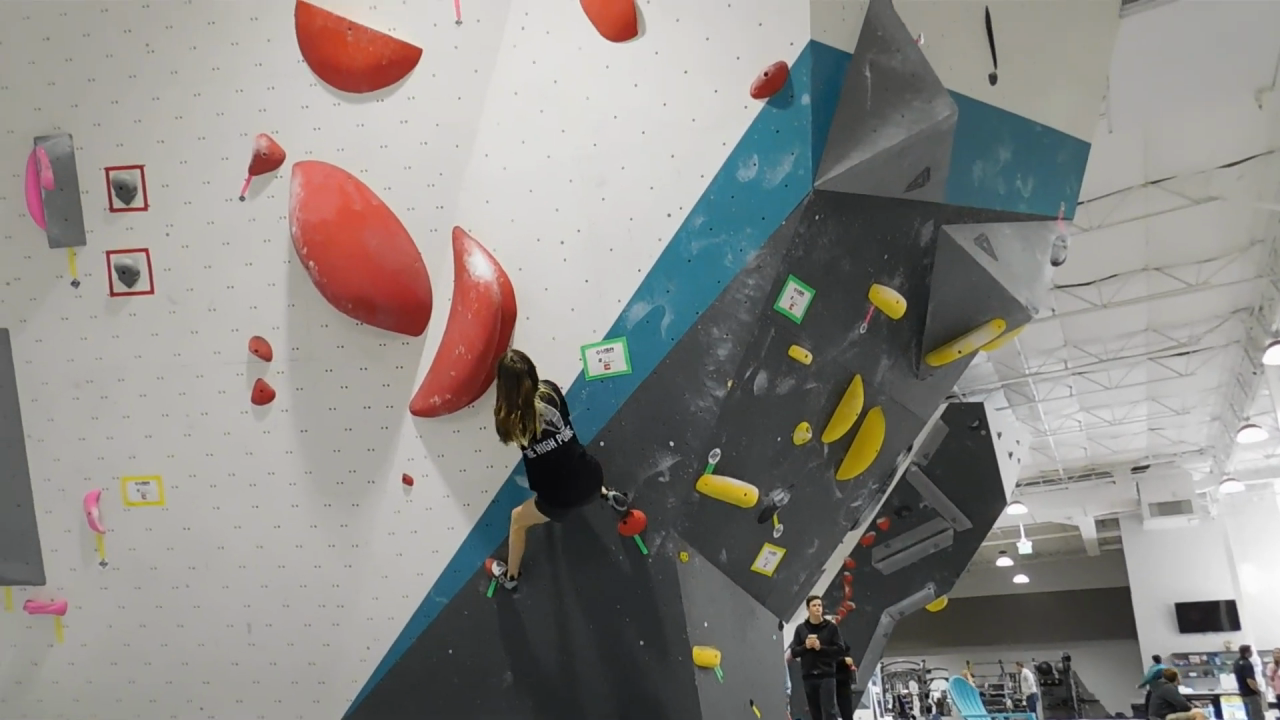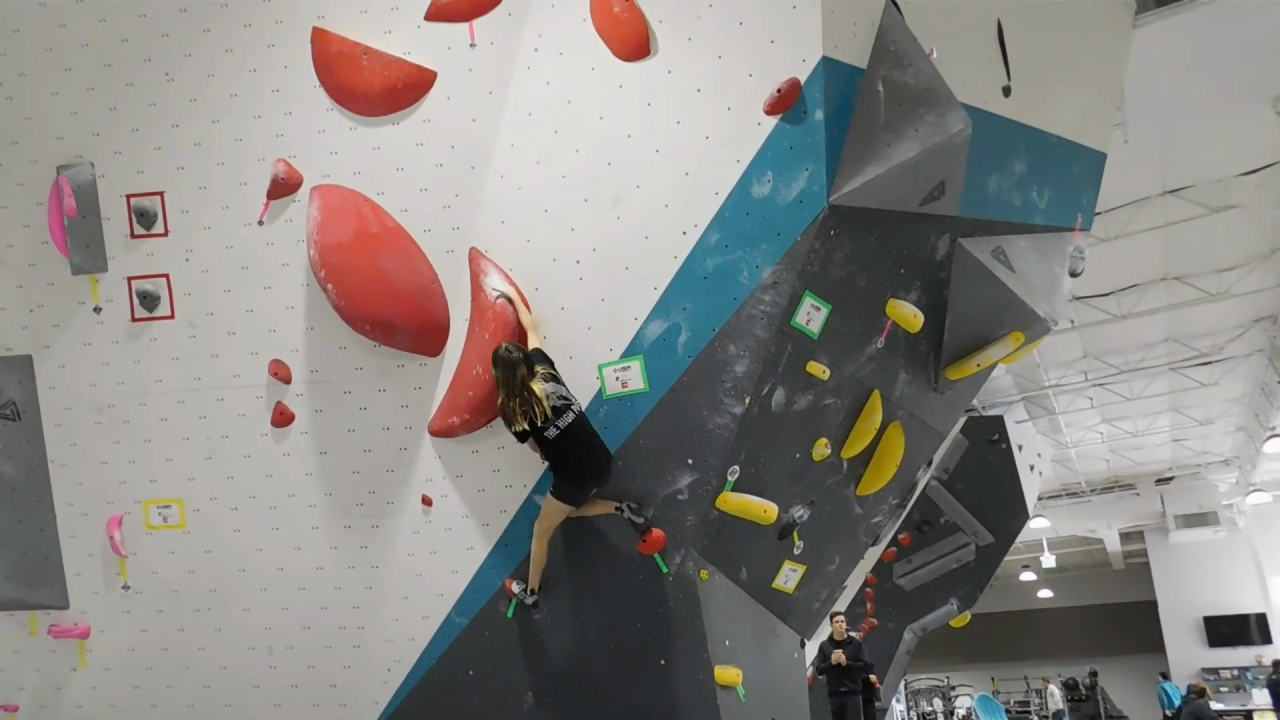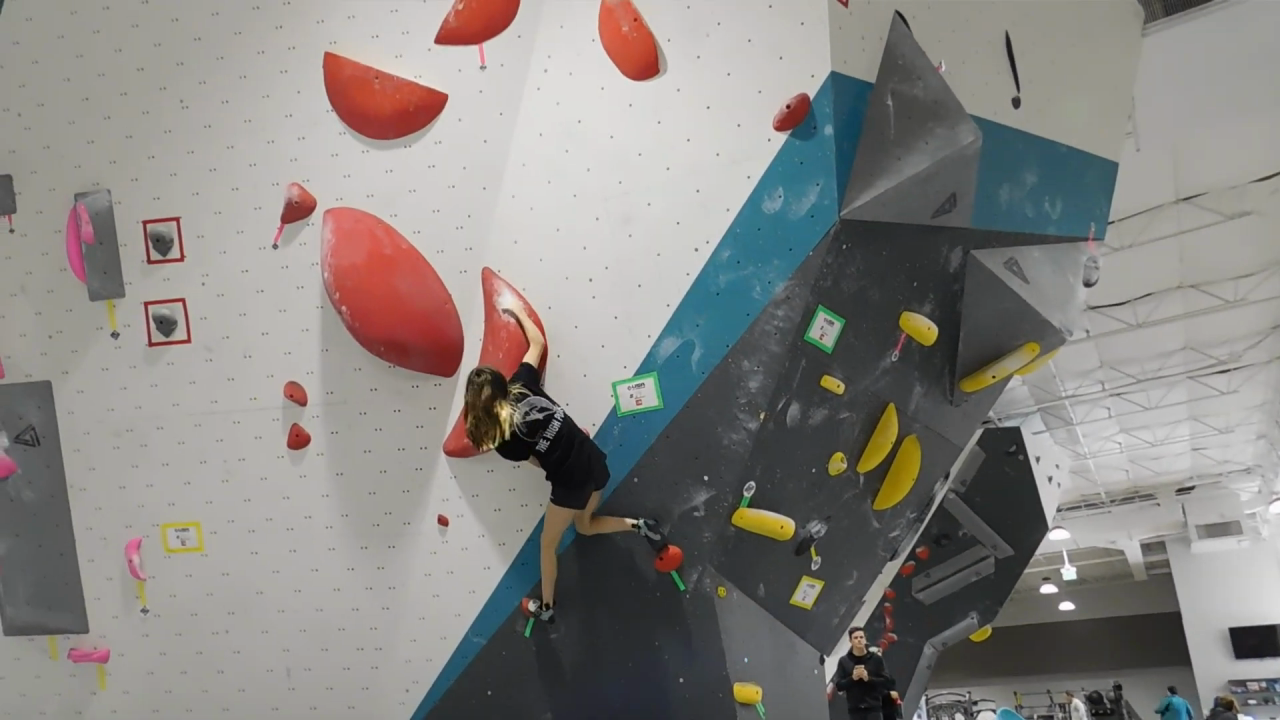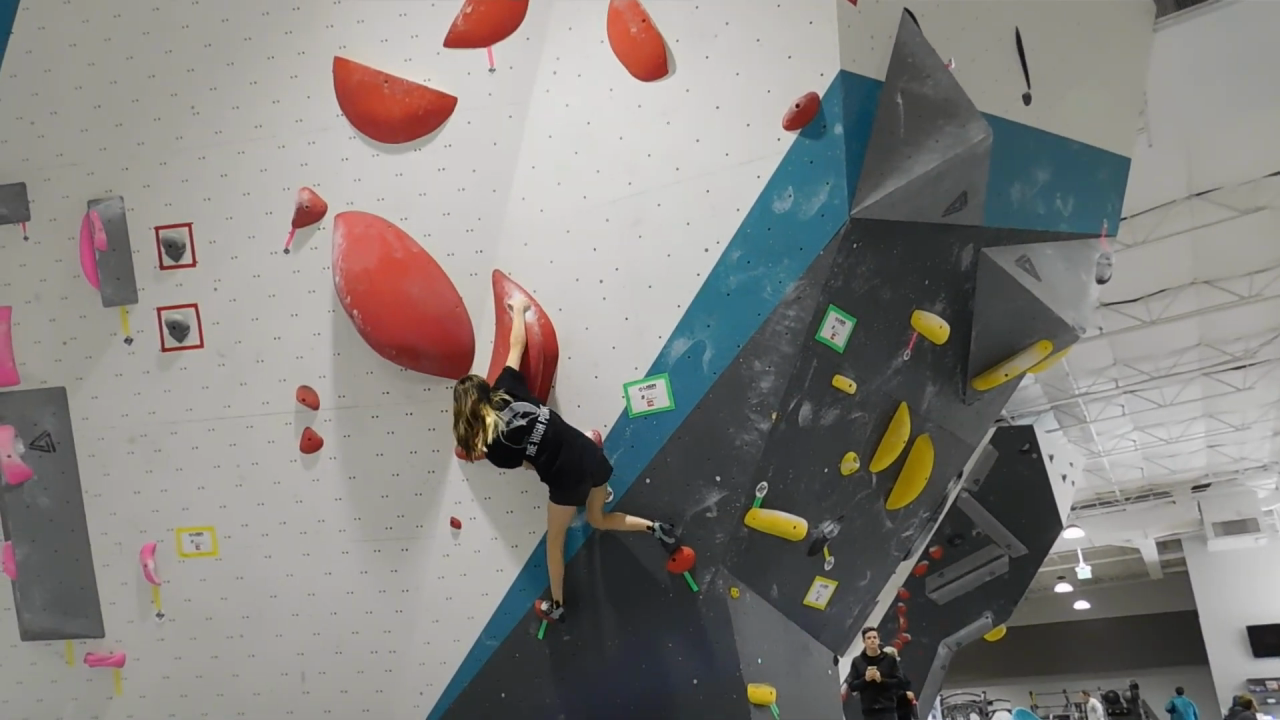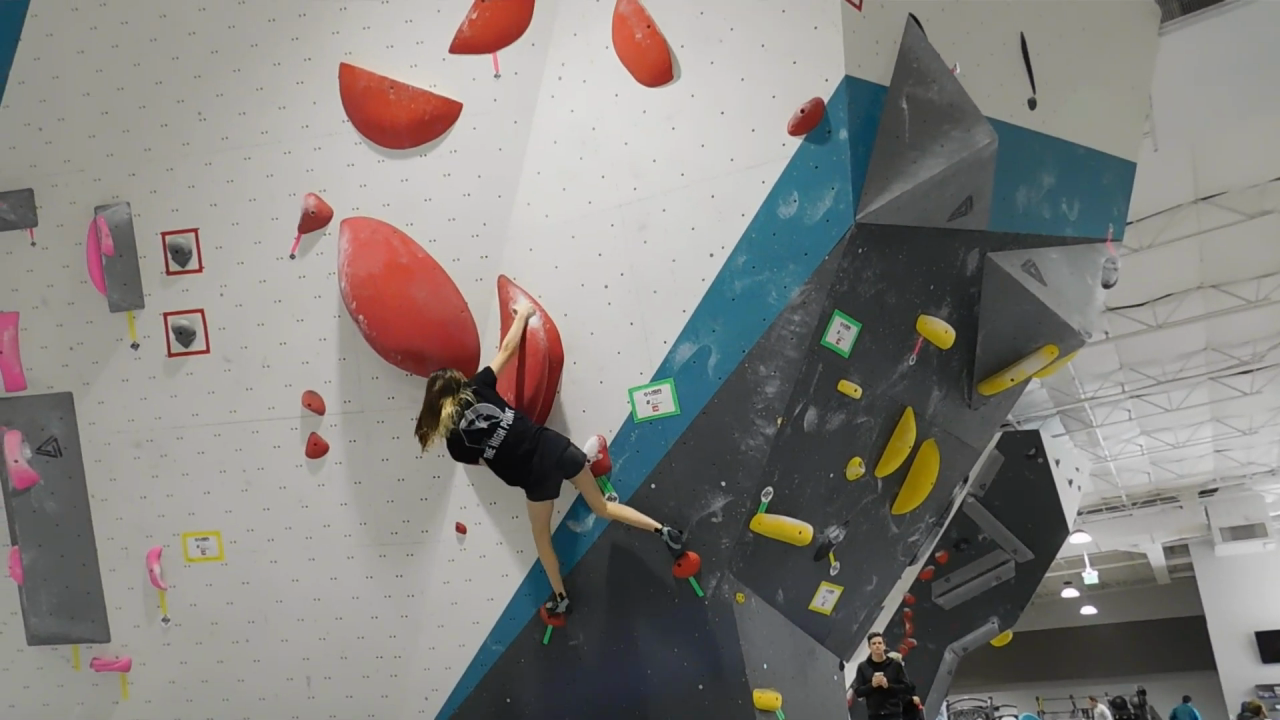
dt=0.5s
person 1, frame 1
left shoulder: (505, 419)
right shoulder: (549, 391)
left hip: (558, 498)
right hip: (591, 476)
left knee: (518, 520)
left ankle: (509, 576)
right ankle: (608, 495)
person 1, frame 2
left shoulder: (512, 410)
right shoulder: (546, 370)
left elbow: (536, 448)
right elbow: (533, 330)
right wrist: (515, 299)
left hip: (574, 478)
right hip: (601, 462)
left knee: (541, 531)
right knee: (573, 507)
left ankle: (530, 591)
right ankle: (624, 509)
person 1, frame 3
left shoulder: (500, 437)
right shoulder: (524, 385)
left elbow: (537, 462)
right elbow: (538, 342)
right wrist: (520, 313)
left hip: (571, 483)
right hip: (596, 462)
left knee: (548, 545)
right knee: (585, 526)
left ankle: (546, 607)
right ankle: (640, 526)
person 1, frame 4
left shoulder: (491, 446)
right shoulder: (507, 389)
left elbow: (528, 465)
right elbow: (517, 345)
right wrist: (518, 309)
left hip: (566, 481)
right hip: (591, 456)
left knee: (554, 543)
right knee: (599, 520)
left ankle: (555, 606)
right ankle: (656, 528)
person 1, frame 5
left shoulder: (454, 439)
right shoulder: (478, 387)
left elbow: (483, 461)
right elbow: (508, 348)
right wrist: (523, 315)
left hip: (535, 474)
right hip: (555, 448)
left knee: (542, 538)
right knee: (602, 507)
left ankle: (560, 599)
right ankle: (662, 529)
